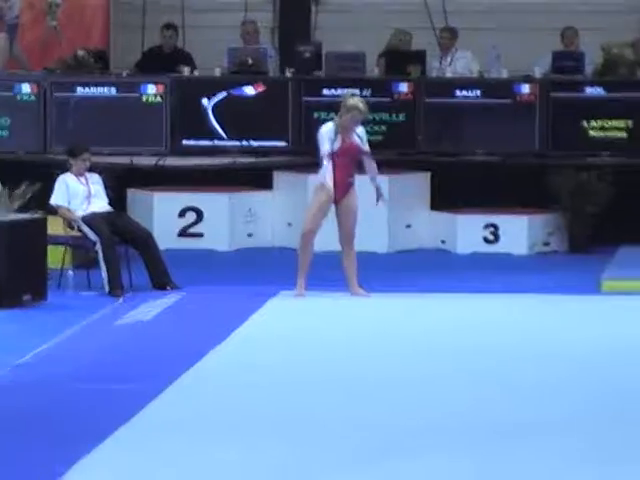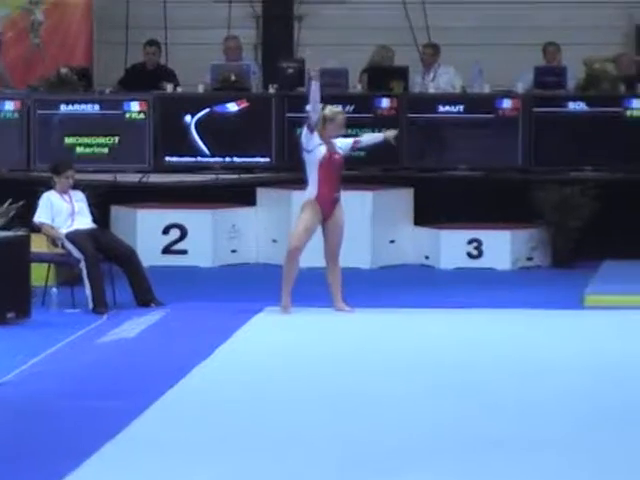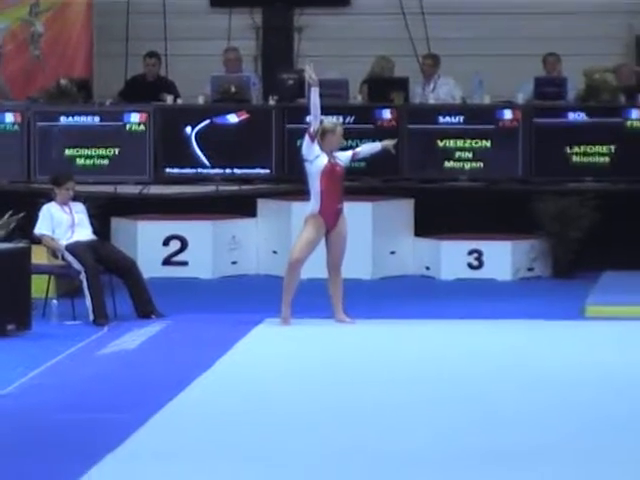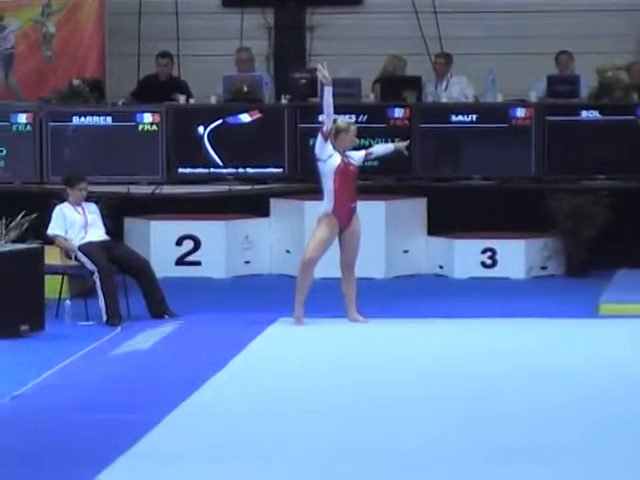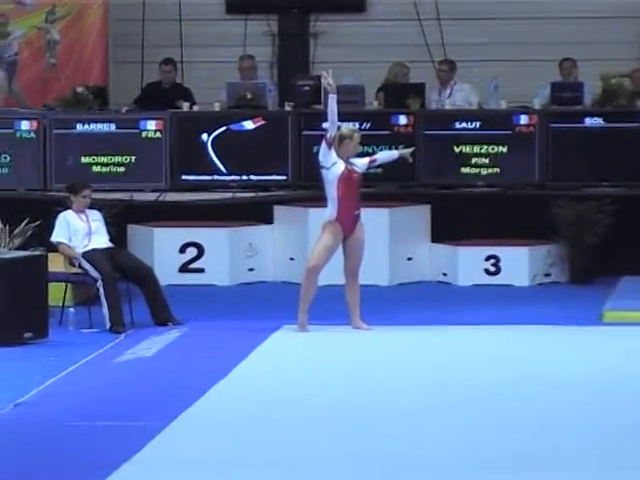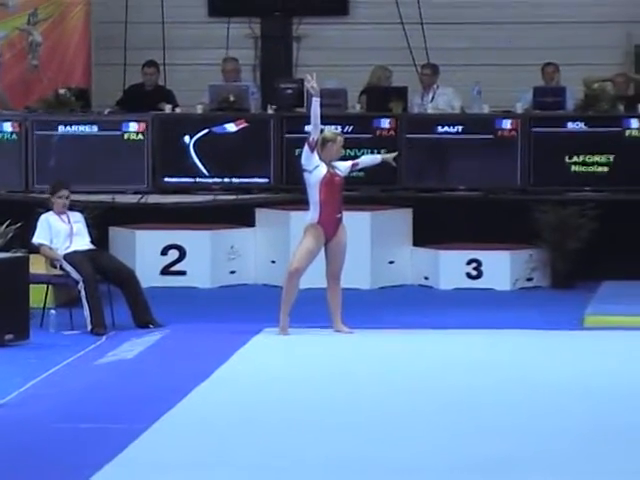
dt=0.4s
person 1, frame 1
left shoulder: (358, 131)
right shoulder: (327, 129)
left elbow: (367, 159)
right elbow: (326, 159)
left wrist: (376, 184)
right wrist: (329, 184)
left hip: (348, 190)
right hip: (327, 187)
left knee: (348, 240)
right knee: (308, 232)
left ankle: (354, 286)
right ankle: (301, 283)
person 1, frame 2
left shoulder: (338, 144)
right shoulder: (311, 139)
left elbow: (361, 140)
right elbow: (314, 111)
left wrist: (384, 136)
right wrist: (314, 81)
left hip: (334, 205)
right hip: (314, 204)
left knee: (333, 255)
right knee: (294, 247)
left ankle: (338, 301)
right ankle: (285, 299)
person 1, frame 3
left shoulder: (339, 158)
right shoulder: (311, 152)
left elbow: (361, 150)
right elbow: (315, 119)
left wrist: (383, 145)
right wrist: (314, 87)
left hip: (338, 218)
right hip: (317, 217)
left knee: (335, 267)
right knee: (295, 260)
left ankle: (339, 313)
right ankle: (285, 311)
person 1, frame 4
left shoulder: (353, 157)
right shoulder: (325, 151)
left elbow: (375, 150)
right elbow: (328, 118)
left wrist: (396, 146)
right wrist: (328, 86)
left hip: (351, 217)
right hip: (331, 217)
left knee: (349, 266)
right knee: (308, 259)
left ankle: (352, 312)
right ankle: (298, 310)
person 1, frame 5
left shoulder: (357, 164)
right shoulder: (328, 158)
left elbow: (378, 157)
right elbow: (332, 126)
left wrist: (400, 153)
right wrist: (332, 94)
left hip: (355, 224)
right hip: (335, 224)
left knee: (352, 273)
right knee: (313, 267)
left ankle: (356, 320)
right ankle: (302, 318)
person 1, frame 6
left shoulder: (339, 167)
right shoulder: (311, 162)
left elbow: (361, 161)
right elbow: (315, 129)
left wrist: (383, 157)
right wrist: (316, 97)
left hip: (337, 228)
right hip: (317, 227)
left knee: (334, 277)
right knee: (294, 270)
left ankle: (337, 323)
right ankle: (283, 321)
person 2, frame 1
left shoulder: (95, 177)
right shoulder: (64, 180)
right elbow: (61, 209)
right wrist: (78, 220)
left hip: (108, 213)
right hip: (87, 216)
left knee: (144, 235)
right knee: (106, 238)
left ankle: (162, 280)
right ankle: (114, 286)
person 2, frame 2
left shoulder: (79, 195)
right shoulder: (48, 198)
right elbow: (45, 227)
right wrist: (61, 238)
left hip: (92, 230)
right hip: (71, 234)
left knee: (127, 252)
right knee: (91, 255)
left ankle: (145, 298)
right ankle: (98, 303)
person 2, frame 3
left shoulder: (79, 206)
right shoulder: (48, 209)
right elbow: (45, 239)
left wrist: (95, 240)
right wrist: (62, 249)
left hip: (93, 242)
right hip: (72, 245)
left knee: (128, 264)
right knee: (91, 267)
left ankle: (146, 309)
right ankle: (98, 315)
person 2, frame 4
left shoulder: (92, 207)
right shoulder: (61, 210)
right elbow: (58, 239)
right wrist: (75, 250)
left hip: (106, 242)
right hip: (85, 246)
left knee: (141, 264)
right knee: (104, 267)
left ankle: (159, 309)
right ankle: (112, 315)
person 2, frame 5
left shoulder: (96, 214)
right shoulder: (64, 217)
right elbow: (62, 247)
right wrist: (79, 257)
left hip: (109, 249)
right hip: (88, 253)
left knee: (145, 271)
right knee: (107, 275)
left ankle: (163, 316)
right ankle: (115, 322)
person 2, frame 6
left shoulder: (78, 216)
right shoulder: (46, 219)
right elbow: (43, 249)
right wrist: (61, 259)
left hip: (91, 251)
right hip: (70, 255)
left knee: (127, 273)
right knee: (88, 277)
left ankle: (144, 318)
right ankle: (96, 324)
